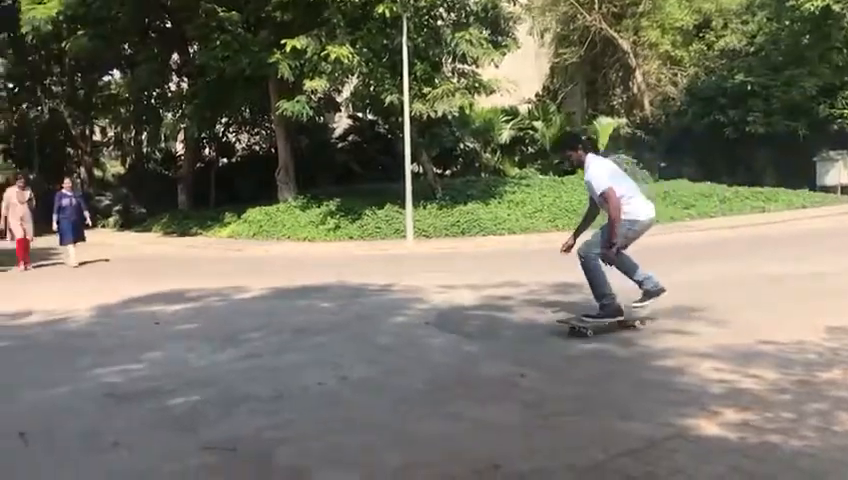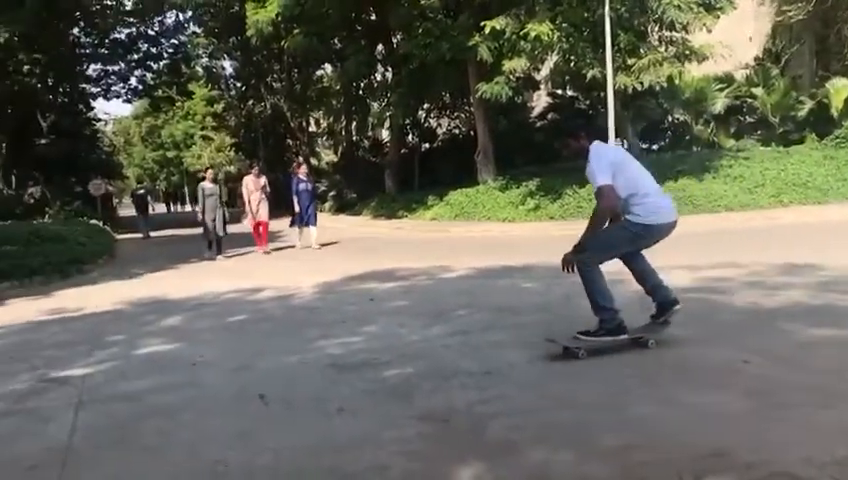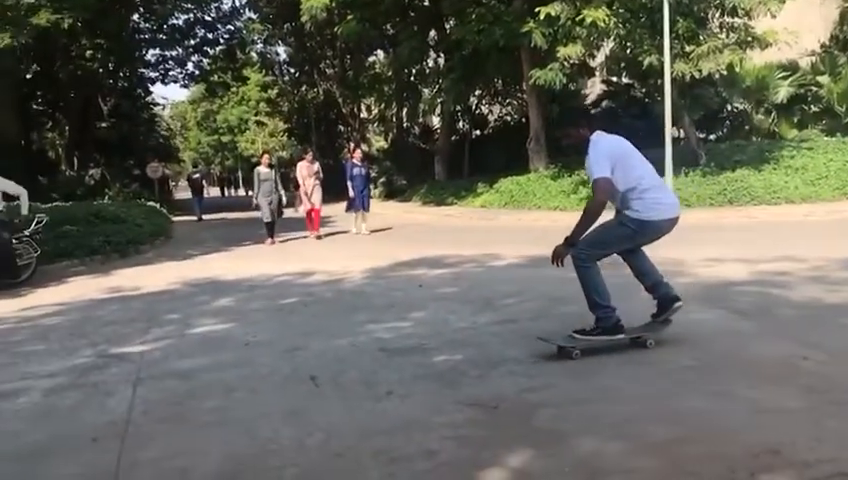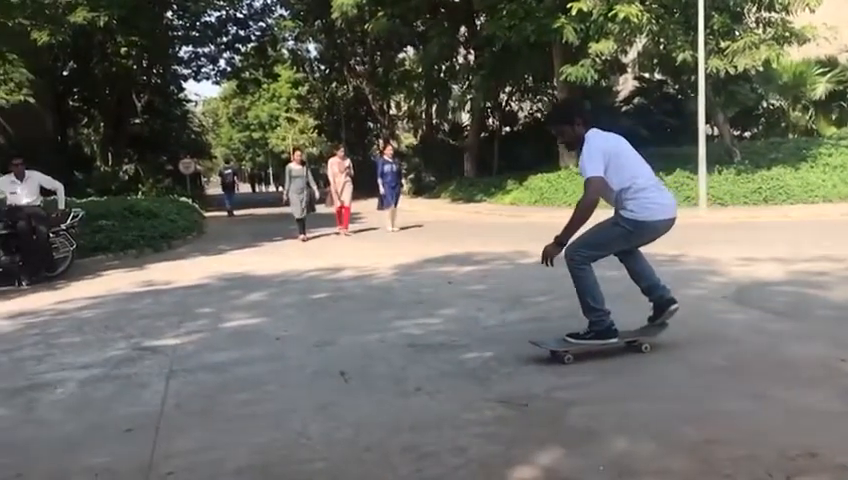
dt=0.7s
person 1, frame 1
left shoulder: (593, 170)
right shoulder: (595, 166)
left elbow: (613, 204)
right elbow: (593, 209)
left wrist: (611, 243)
right wrist: (574, 237)
left hip: (633, 217)
right hip: (644, 214)
left knee: (587, 253)
right knee: (611, 252)
left ankle: (608, 307)
right ankle: (650, 286)
person 1, frame 2
left shoulder: (596, 160)
right shoulder: (608, 152)
left elbow: (606, 205)
left wrist: (578, 249)
right wrist: (611, 239)
left hip: (647, 220)
right hip: (667, 215)
left knee: (585, 259)
right knee: (624, 247)
left ankle: (611, 324)
right ankle: (665, 299)
person 1, frame 3
left shoulder: (597, 151)
right shoulder: (611, 141)
left elbow: (599, 199)
left wrist: (569, 242)
right wrist: (616, 230)
left hip: (647, 215)
right hip: (669, 210)
left knee: (582, 254)
right knee: (625, 243)
left ankle: (608, 323)
right ankle: (665, 296)
person 1, frame 4
left shoulder: (591, 148)
right shoulder: (608, 139)
left elbow: (591, 198)
left wrist: (559, 242)
right wrist: (616, 228)
left hip: (643, 215)
right hip: (665, 211)
left knee: (577, 255)
right knee: (622, 244)
left ankle: (601, 327)
right ankle: (662, 299)
